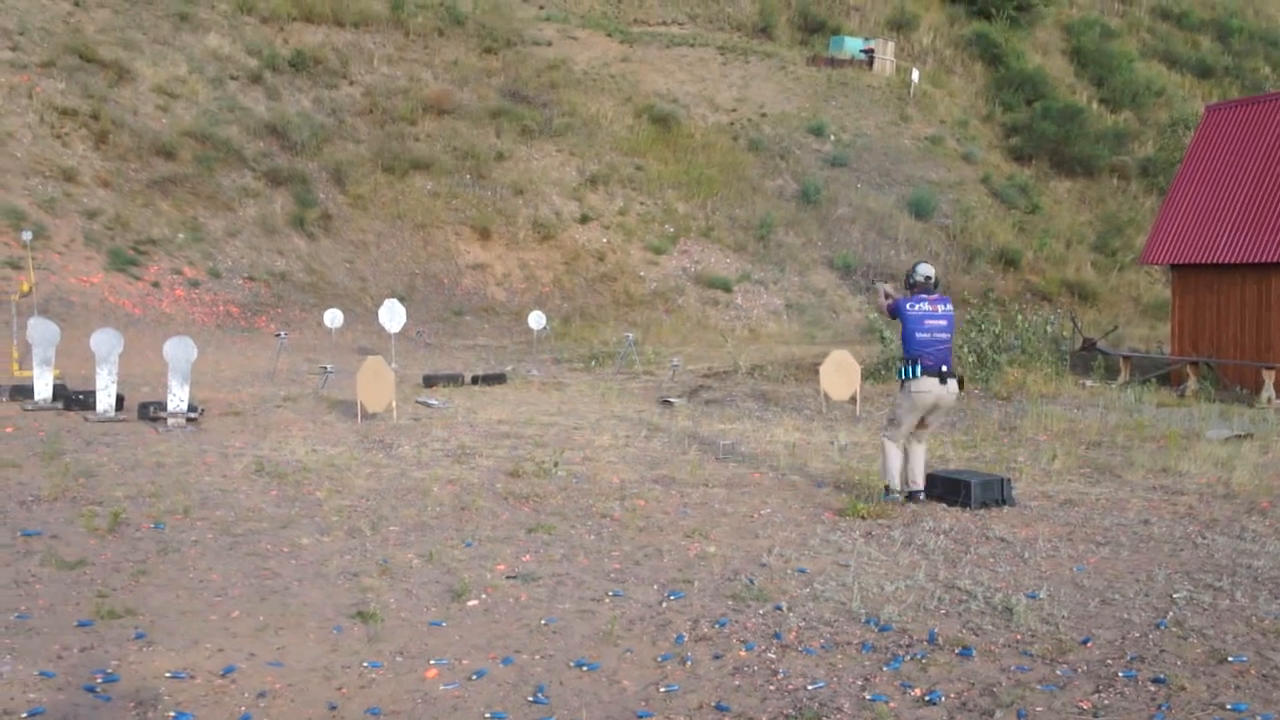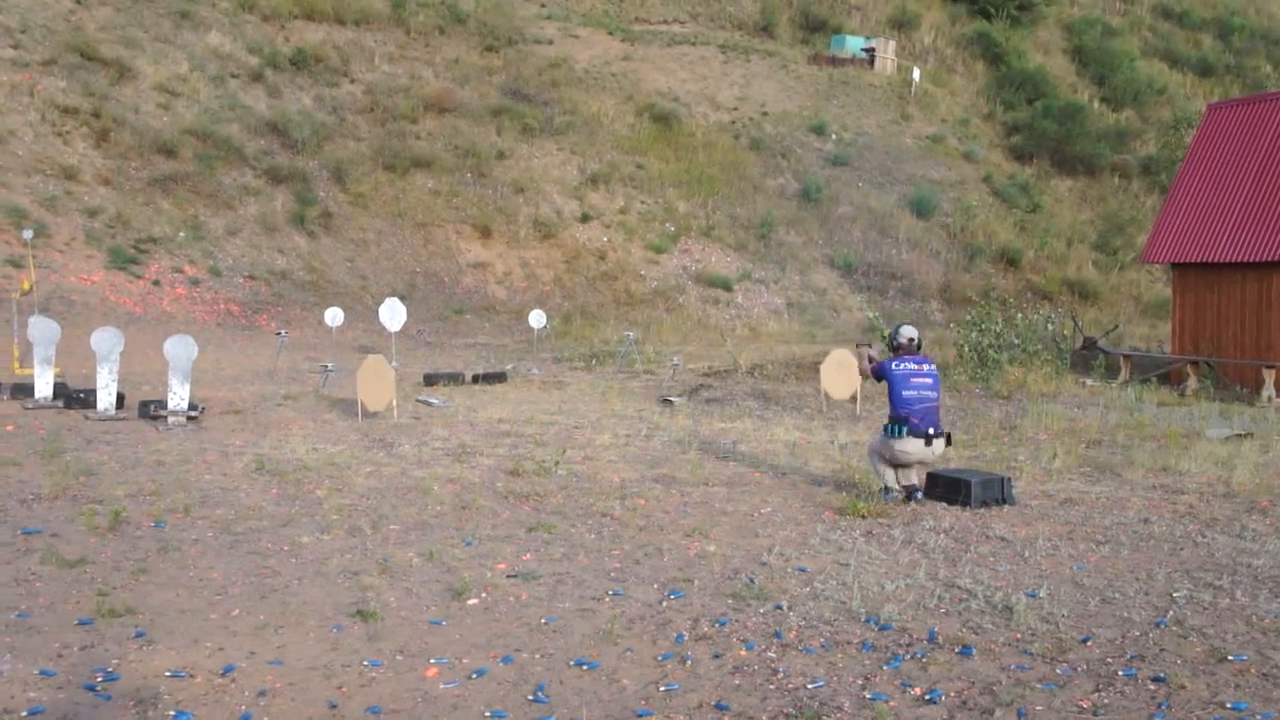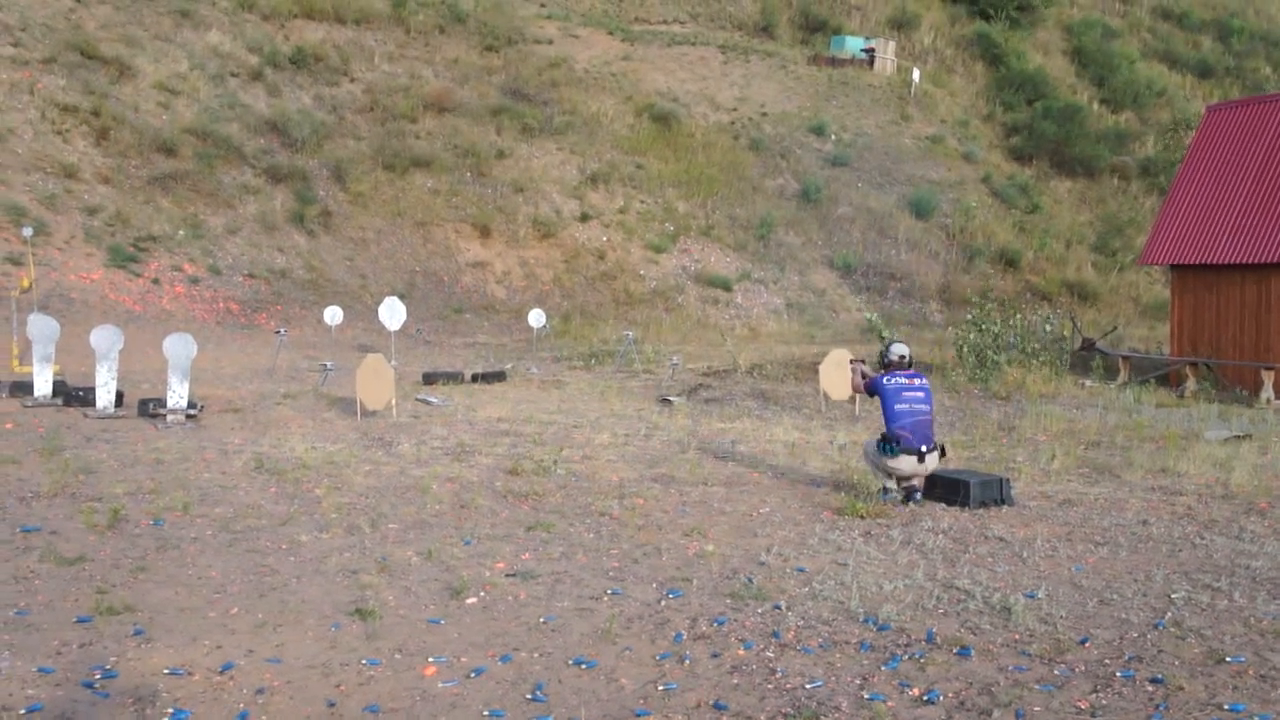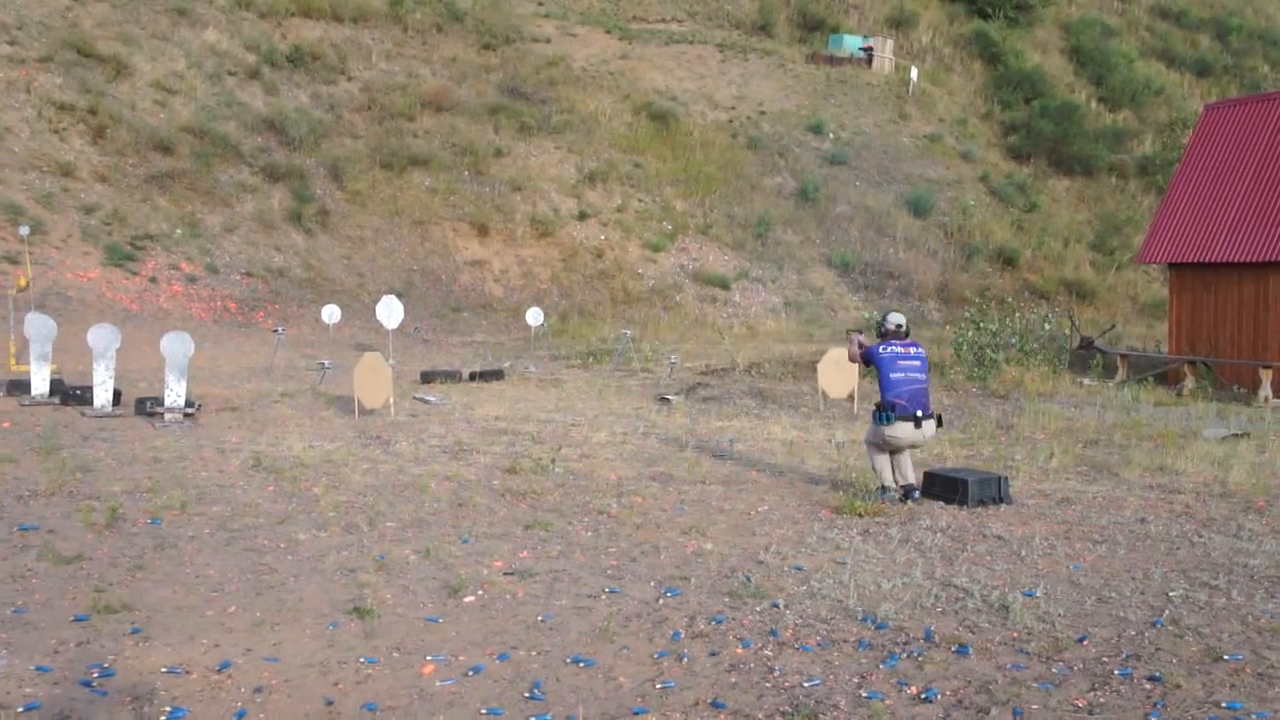
dt=0.2s
person 1, frame 1
left shoulder: (905, 305)
right shoulder: (947, 304)
left elbow: (885, 308)
left wrist: (882, 293)
right wrist: (893, 293)
left hip: (919, 385)
right hip: (949, 386)
left knee: (892, 437)
right knee: (917, 435)
left ankle: (893, 490)
right ankle: (917, 489)
person 1, frame 2
left shoulder: (890, 366)
right shoulder: (931, 366)
left elbow: (864, 371)
left wrist: (863, 355)
right wrist: (873, 356)
left hip: (908, 445)
right hip: (935, 447)
left knee: (877, 449)
right knee: (895, 452)
left ankle: (892, 488)
right ankle: (912, 487)
person 1, frame 3
left shoulder: (883, 381)
right shoulder: (923, 380)
left elbow: (857, 387)
left wrist: (857, 371)
right wrist: (868, 372)
left hip: (902, 461)
right hip: (931, 461)
left knee: (871, 449)
left ankle: (890, 489)
right ankle: (912, 487)
person 1, frame 4
left shoulder: (879, 350)
right shoulder: (920, 351)
left elbow: (854, 357)
left wrist: (853, 342)
left hip: (898, 428)
right hip: (927, 429)
left knee: (873, 441)
right knee: (897, 442)
left ankle: (888, 488)
right ankle: (909, 486)
